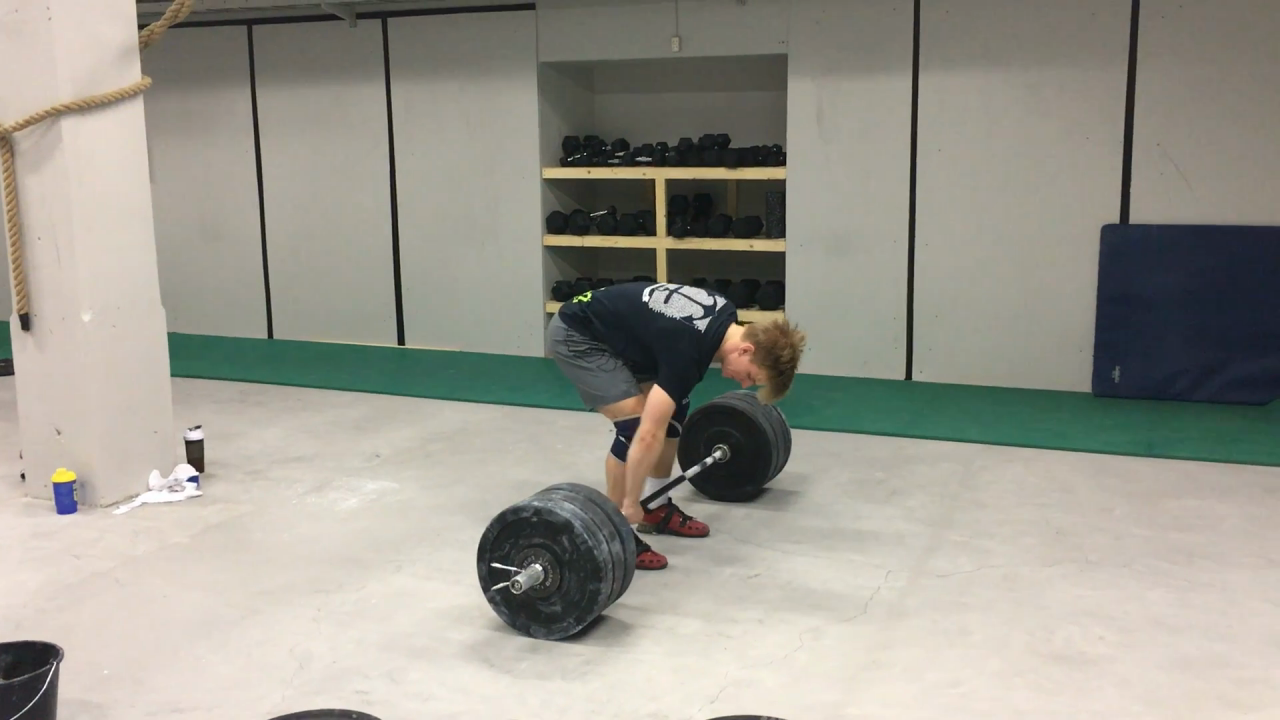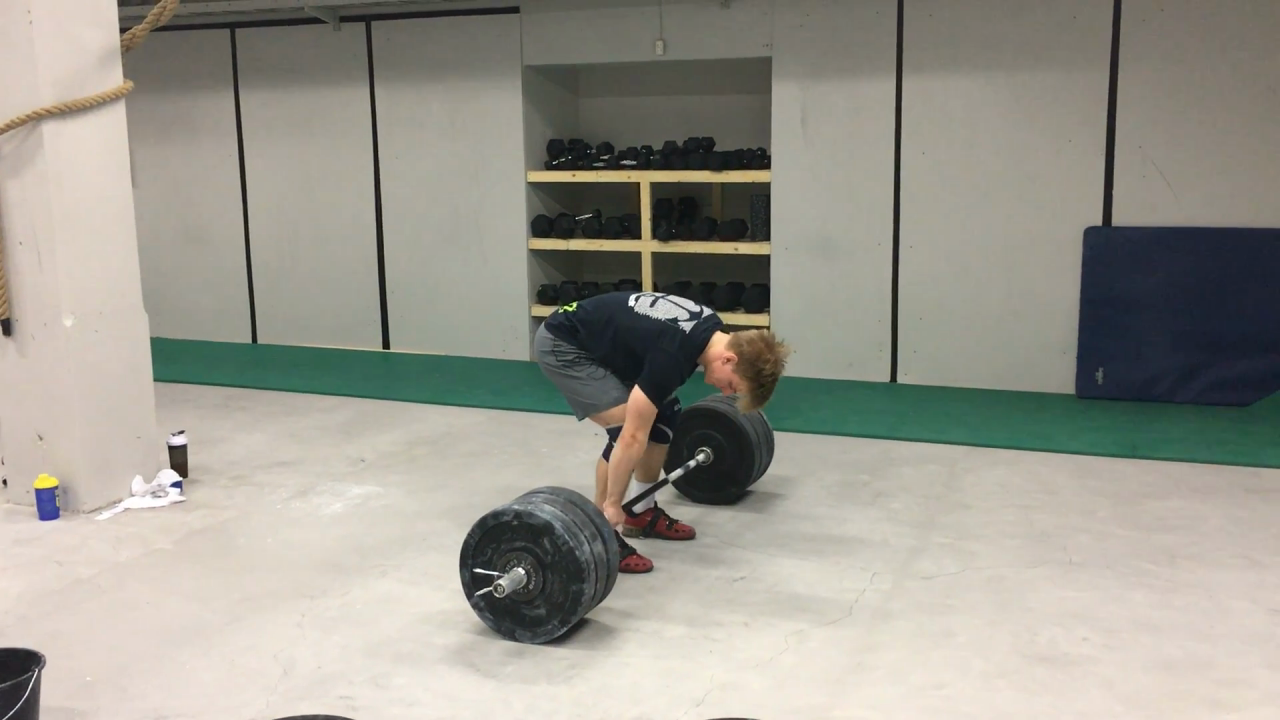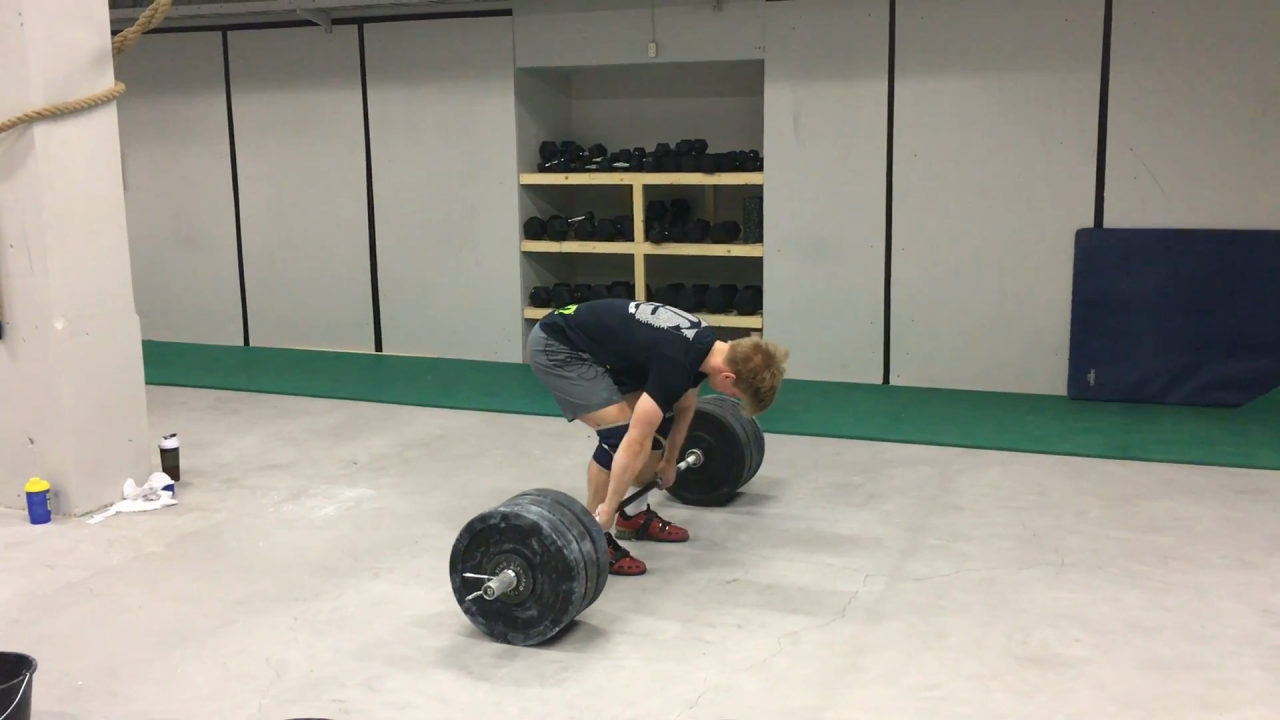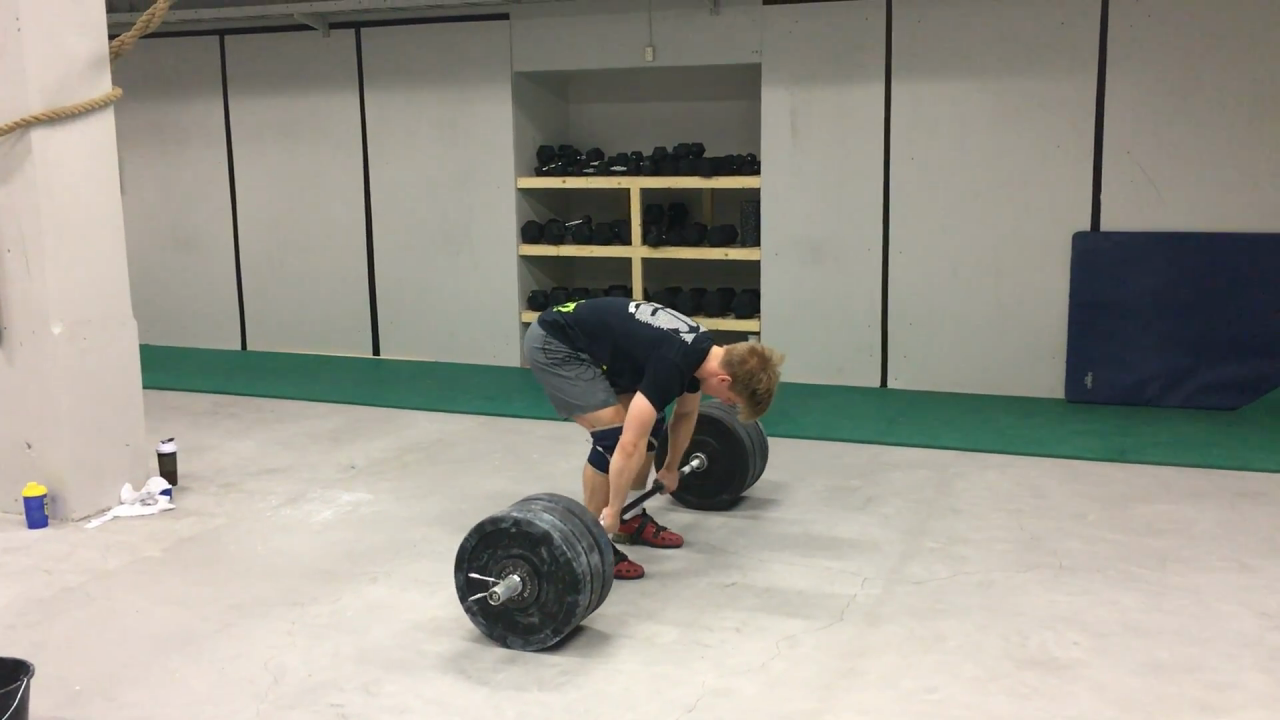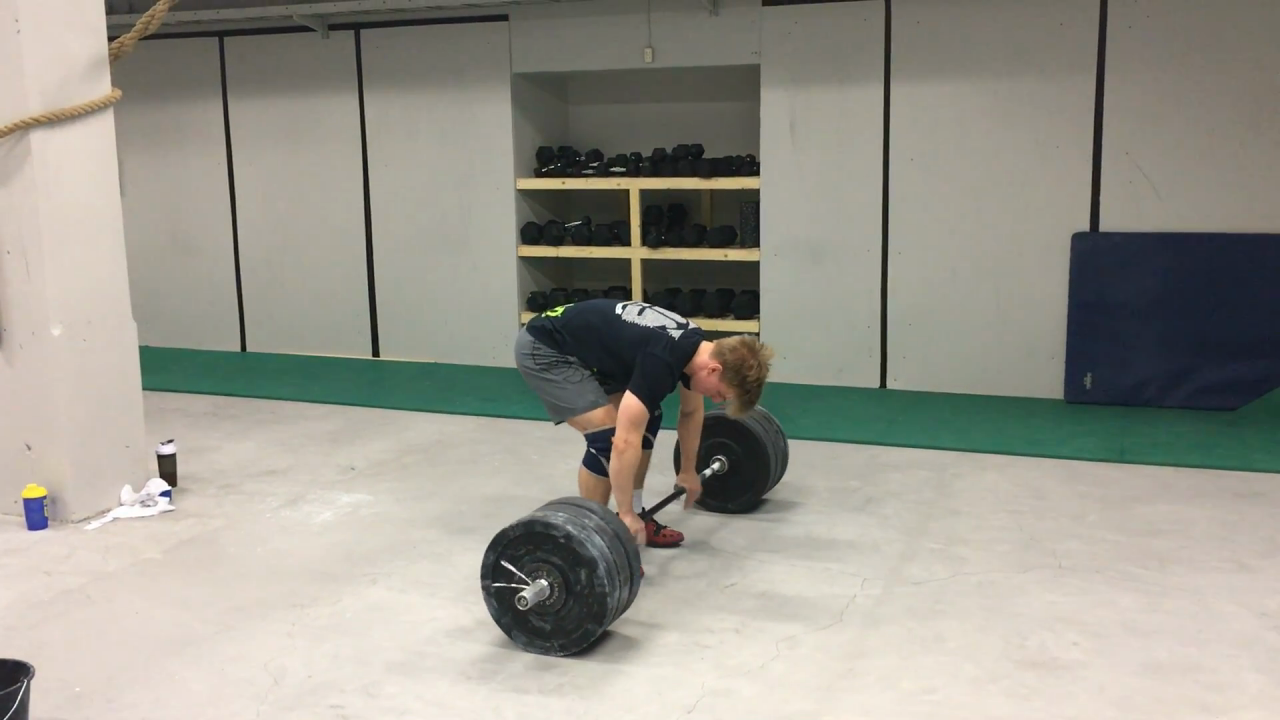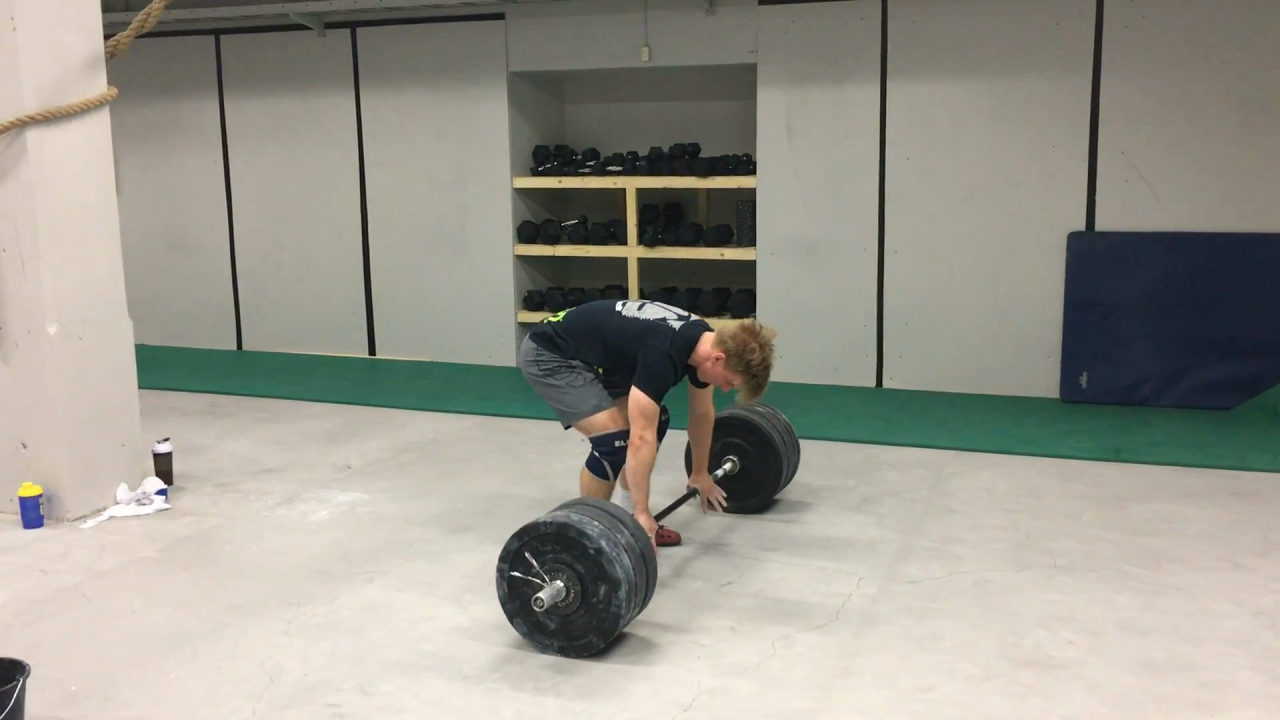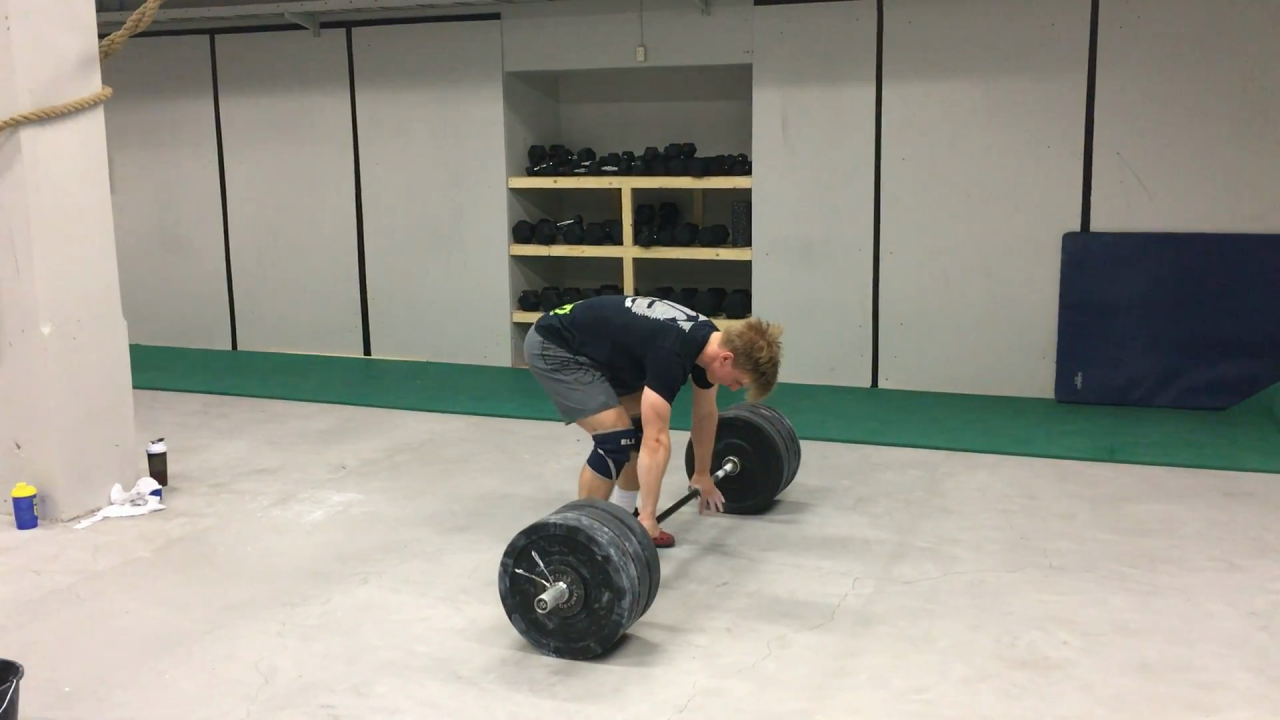
dt=0.5s
person 1, frame 1
left shoulder: (725, 316)
right shoulder: (688, 351)
right elbow: (649, 434)
right wrist: (631, 503)
left hip: (612, 328)
right hip: (575, 335)
left knee: (674, 406)
right knee: (634, 422)
left ankle: (657, 509)
person 1, frame 2
left shoulder: (711, 329)
right shoulder: (672, 355)
right elbow: (633, 436)
right wrist: (613, 504)
left hip: (598, 339)
right hip: (562, 345)
left knee: (665, 412)
right knee: (635, 428)
left ankle: (642, 513)
person 1, frame 3
left shoulder: (703, 345)
right shoulder: (676, 363)
left elbow: (684, 407)
right elbow: (636, 441)
left wrist: (669, 463)
right wrist: (608, 509)
left hip: (593, 344)
right hip: (555, 346)
left knee: (658, 418)
right knee: (619, 431)
left ankle: (634, 516)
person 1, frame 4
left shoulder: (702, 350)
right shoulder: (672, 364)
left elbow: (685, 413)
right elbow: (630, 444)
left wrist: (671, 469)
right wrist: (613, 511)
left hip: (587, 340)
right hip: (553, 344)
left knee: (648, 421)
right knee: (613, 432)
left ankle: (632, 520)
person 1, frame 5
left shoulder: (697, 347)
right shoulder: (662, 361)
left elbow: (690, 412)
right elbow: (625, 442)
left wrist: (688, 471)
right wrist: (624, 514)
left hip: (580, 346)
right hip: (543, 349)
left knee: (645, 419)
right knee: (608, 436)
left ankle: (636, 517)
person 1, frame 6
left shoulder: (704, 341)
right shoulder: (663, 353)
left elbow: (701, 414)
right elbow: (641, 438)
left wrist: (701, 473)
right wrist: (642, 513)
left hip: (588, 351)
right hip: (548, 355)
left knee: (655, 420)
right knee: (615, 437)
person 1, frame 7
left shoulder: (708, 341)
right shoulder: (672, 354)
left elbow: (705, 414)
right elbow: (656, 440)
left wrist: (703, 474)
right wrist: (647, 517)
left hip: (592, 344)
right hip: (554, 347)
left knee: (644, 423)
right knee: (615, 437)
